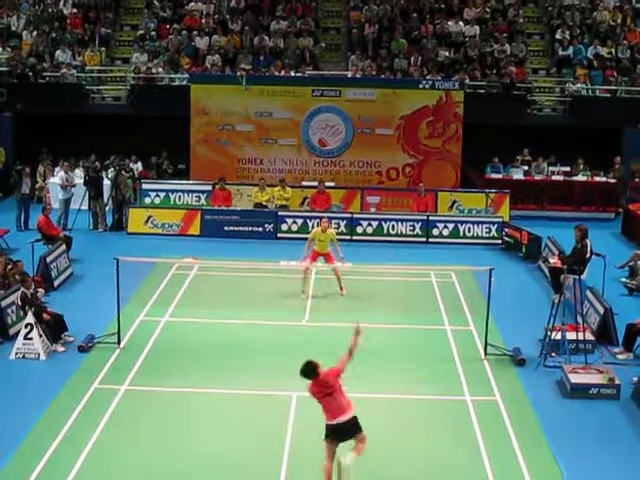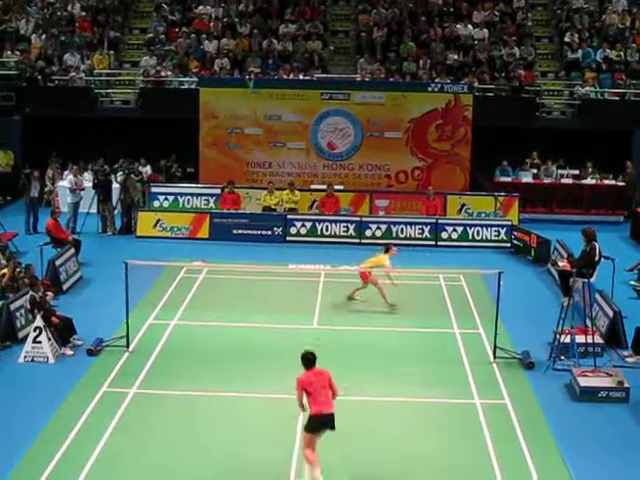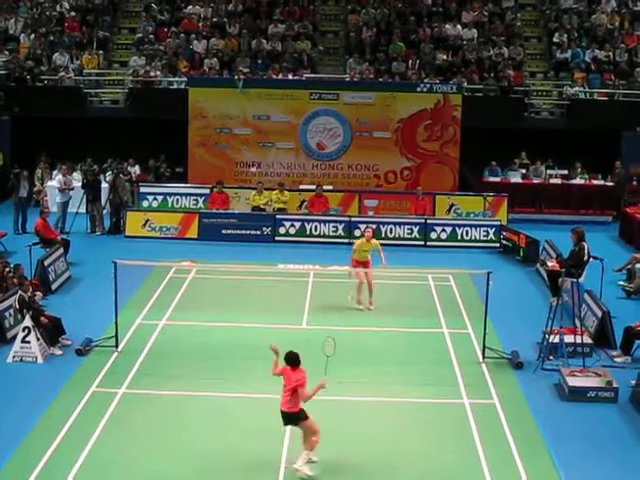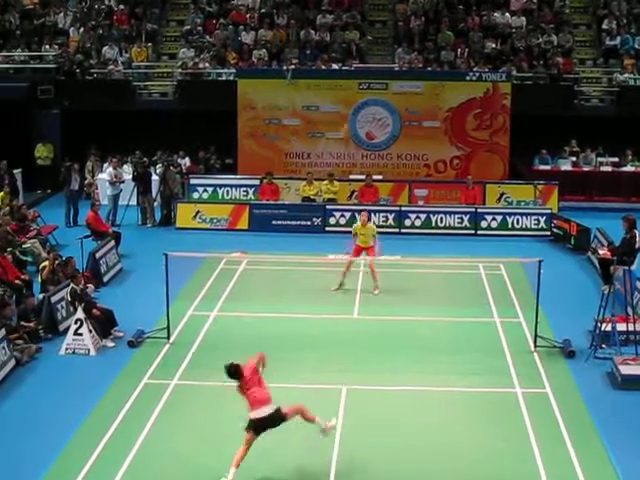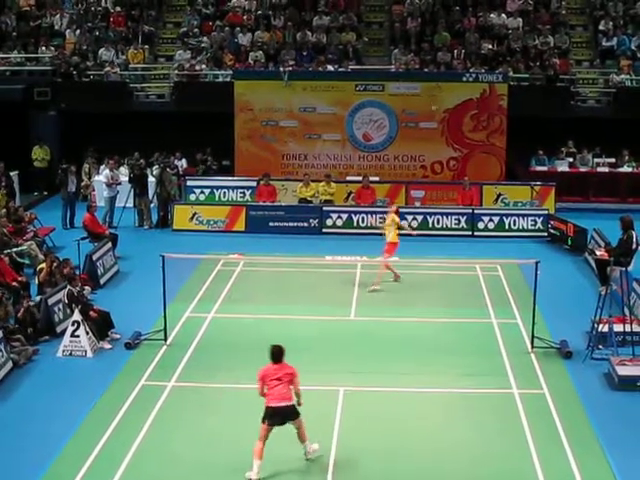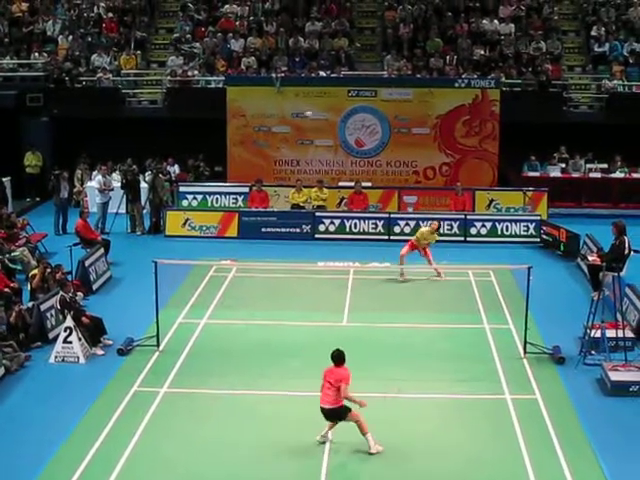
dt=0.7s
person 1, frame 1
left shoulder: (312, 389)
right shoulder: (329, 376)
right elbow: (349, 354)
right wrist: (356, 336)
left hip: (331, 424)
right hip: (347, 419)
left knee: (328, 459)
right knee: (362, 441)
right ankle: (347, 461)
person 1, frame 2
left shoulder: (301, 379)
right shoulder: (326, 373)
left elbow: (300, 401)
right elbow: (335, 393)
left wrist: (303, 409)
left hip: (317, 415)
right hip: (330, 414)
left knee: (306, 448)
right knee: (312, 442)
person 1, frame 3
left shoulder: (286, 369)
right shoulder: (300, 377)
left elbow: (275, 372)
right elbow: (304, 399)
left wrist: (277, 354)
right wrist: (318, 387)
left hip: (285, 409)
right hip: (292, 412)
left knee: (308, 428)
right knee: (315, 433)
left ankle: (306, 456)
right ankle: (300, 464)
person 1, frame 4
left shoulder: (239, 387)
right shoulder: (250, 373)
right elbow: (260, 356)
right wrist: (263, 364)
left hip: (255, 419)
right hip: (271, 413)
left knee: (245, 446)
right knee: (300, 408)
right ankle: (324, 426)
person 1, frame 5
left shoulder: (263, 371)
right shoulder: (290, 369)
left elbow: (261, 393)
right elbow: (297, 390)
right wrist: (299, 400)
left hip: (272, 408)
right hip: (288, 406)
left knee: (261, 440)
right knee: (300, 427)
right ankle: (308, 451)
person 1, frame 6
left shoulder: (328, 371)
right shoulder: (345, 373)
right elbow: (344, 395)
right wrist: (358, 402)
left hip: (323, 407)
right hip: (334, 408)
left knee: (338, 417)
right knee: (359, 419)
left ankle: (323, 436)
right ankle: (373, 446)
